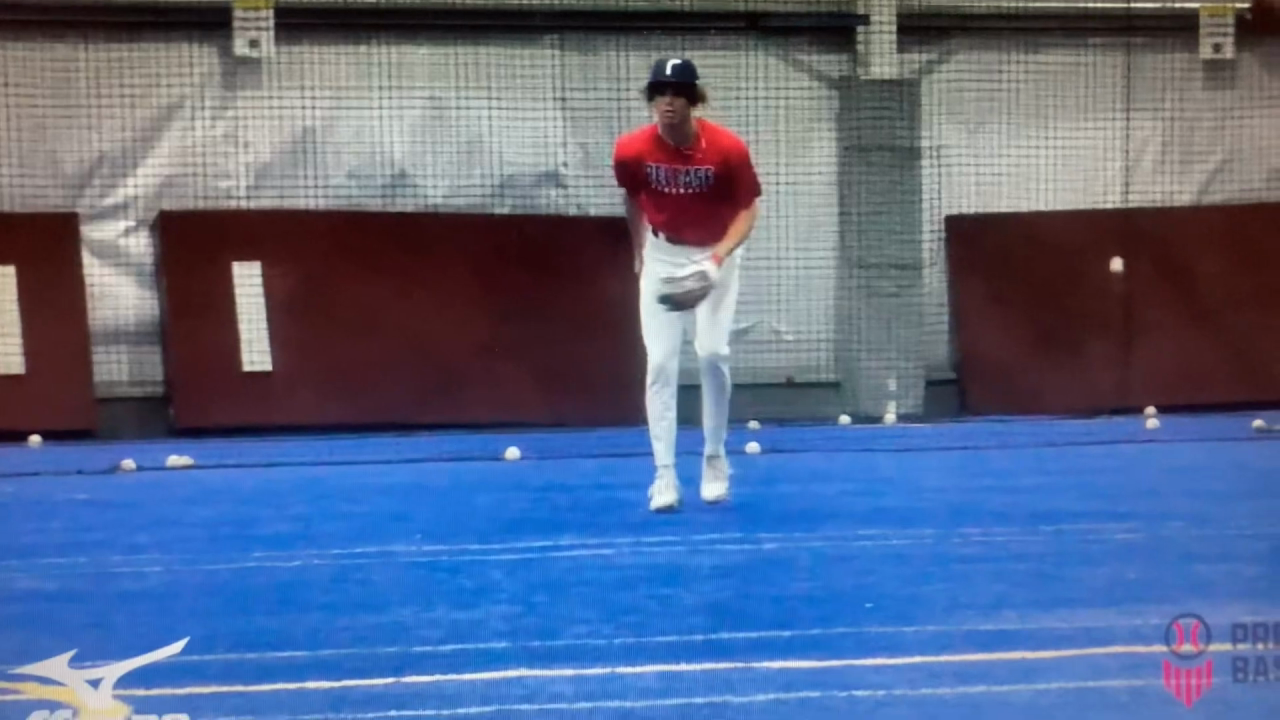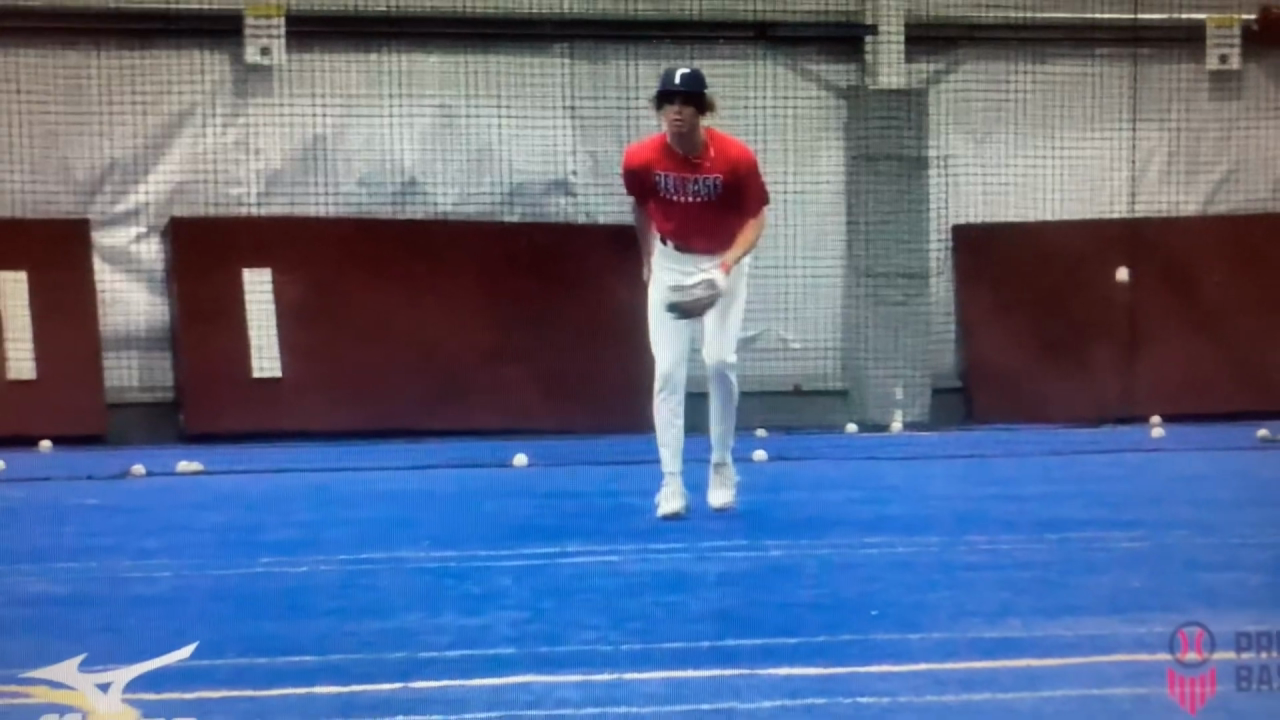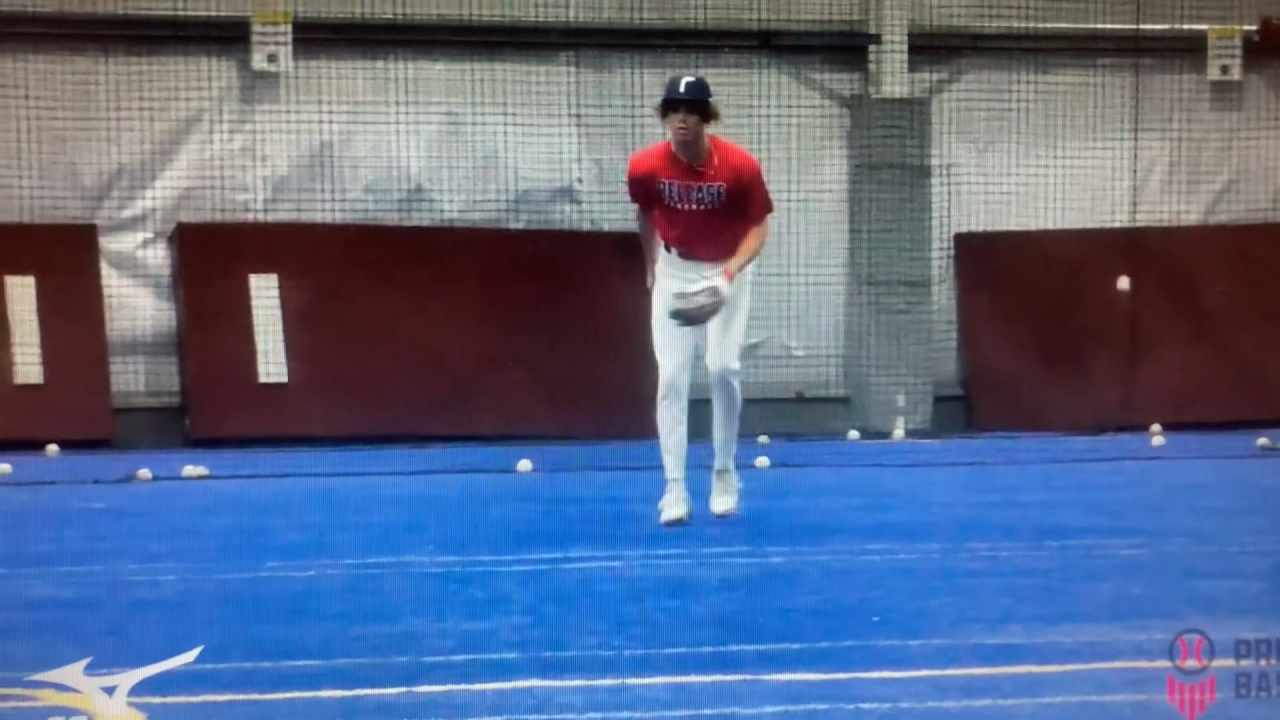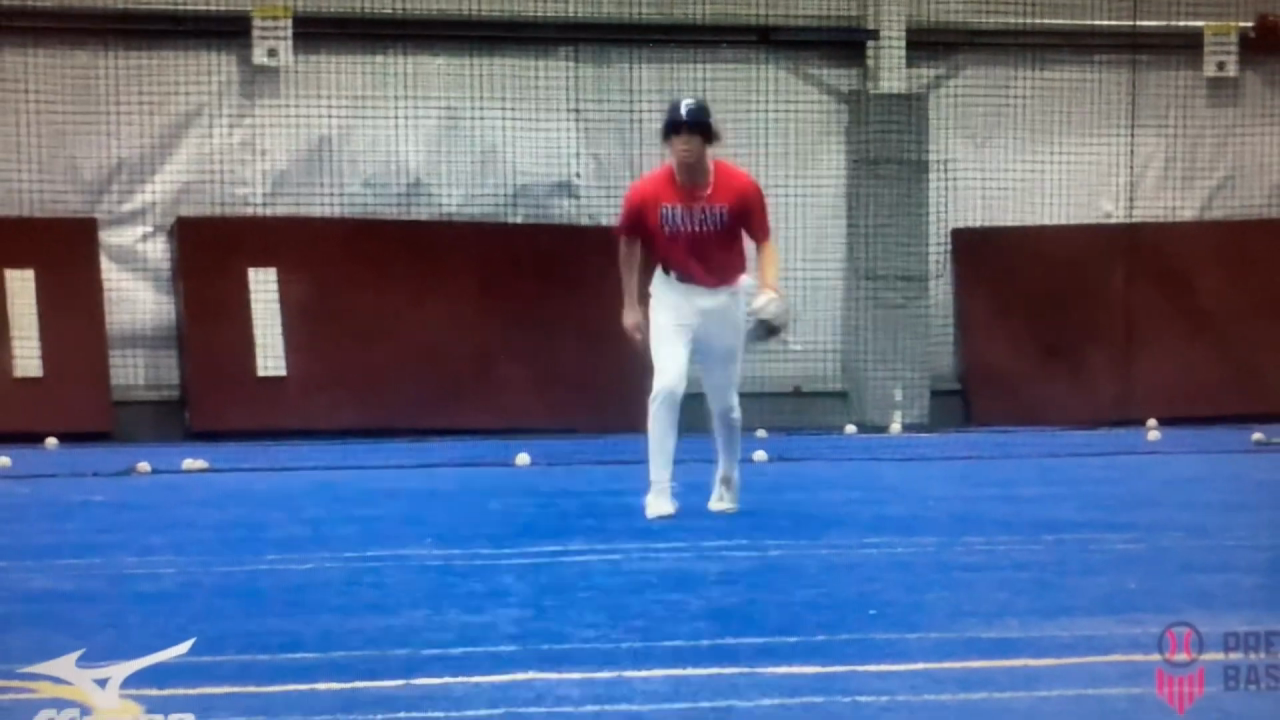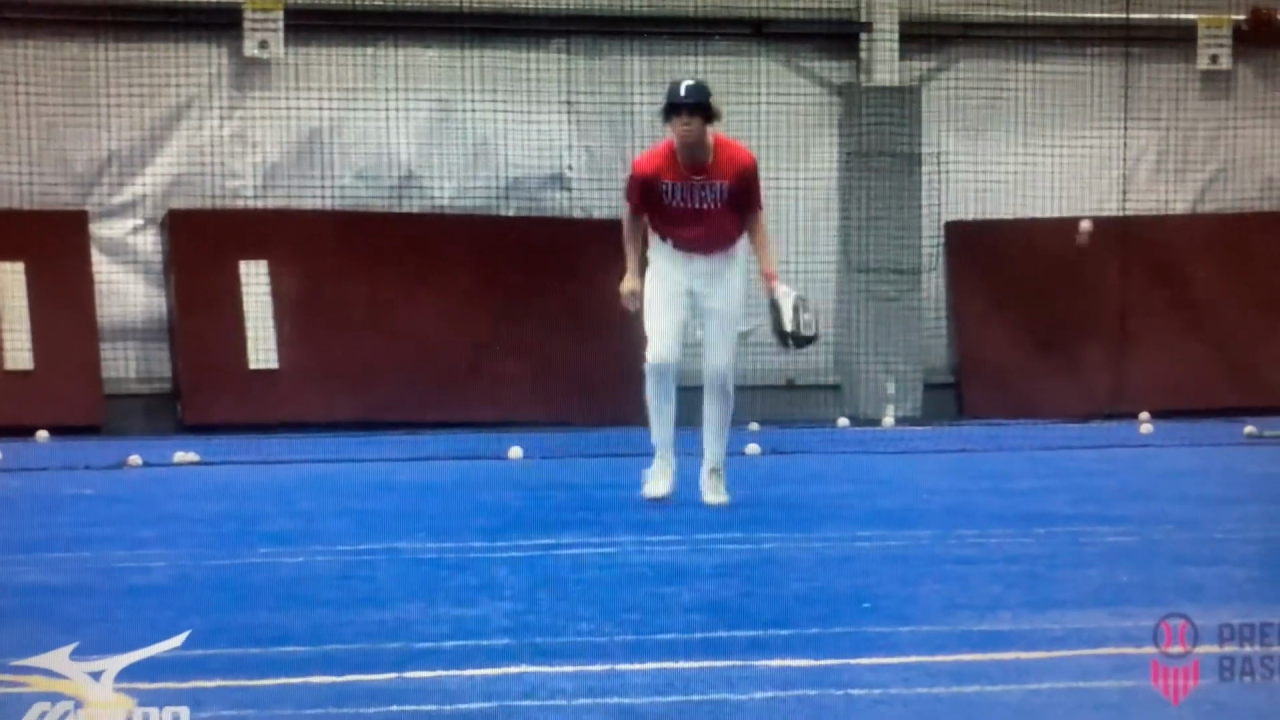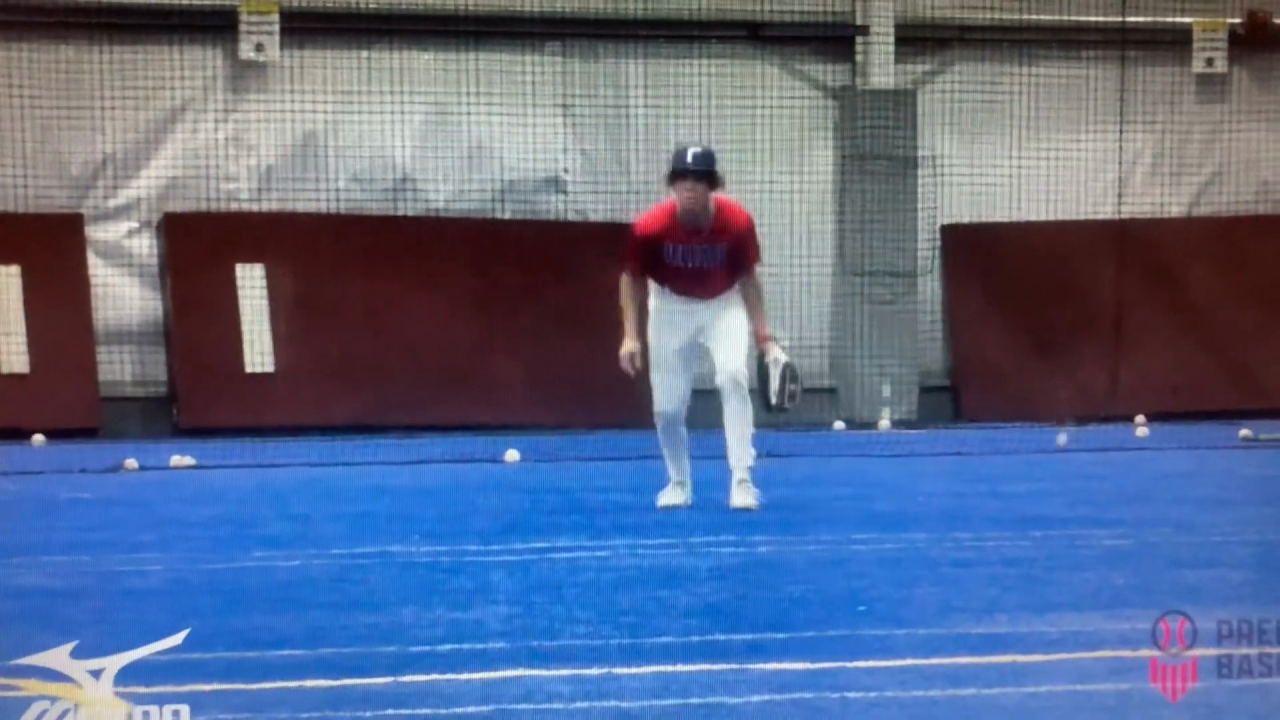
dt=0.3s
person 1, frame 1
left shoulder: (729, 148)
right shoulder: (631, 150)
left elbow: (747, 210)
left wrist: (717, 259)
right wrist: (640, 253)
left hip: (716, 255)
right hip: (661, 256)
left knee: (712, 353)
right knee: (660, 363)
left ankle: (714, 460)
right ankle: (665, 474)
person 1, frame 2
left shoulder: (736, 157)
right shoulder: (640, 158)
left elbow: (755, 220)
left wrist: (725, 267)
right wrist: (648, 261)
left hip: (724, 263)
right hip: (670, 264)
left knee: (719, 361)
right knee: (668, 371)
left ankle: (722, 467)
right ankle: (671, 482)
person 1, frame 3
left shoulder: (741, 165)
right shoulder: (644, 166)
left elbow: (758, 227)
left wrist: (727, 275)
right wrist: (652, 268)
left hip: (728, 271)
right hip: (674, 271)
left knee: (722, 369)
right knee: (672, 379)
left ankle: (724, 474)
right ankle: (674, 489)
person 1, frame 4
left shoulder: (741, 186)
right shoulder: (646, 191)
left elbow: (764, 241)
right elbow: (629, 244)
left wrist: (768, 288)
right wrist: (631, 304)
left hip: (726, 298)
right hip: (671, 296)
left knee: (724, 405)
right knee: (668, 385)
left ankle: (726, 479)
right ankle: (660, 490)
person 1, frame 5
left shoulder: (741, 162)
right shoulder: (648, 166)
left elbow: (753, 218)
right elbow: (634, 215)
left wrist: (769, 273)
right wrist: (632, 272)
left hip: (723, 267)
right hip: (668, 263)
left knee: (720, 372)
right knee: (661, 359)
left ankle: (713, 470)
right ankle: (662, 460)
person 1, frame 6
left shoulder: (738, 221)
right shoulder: (650, 226)
left elbow: (747, 277)
right elbow: (631, 277)
left wrist: (762, 336)
right wrist: (630, 337)
left hip: (725, 306)
right hip: (672, 308)
left knee: (734, 376)
right knee: (669, 407)
left ankle: (742, 481)
right ankle: (679, 482)
